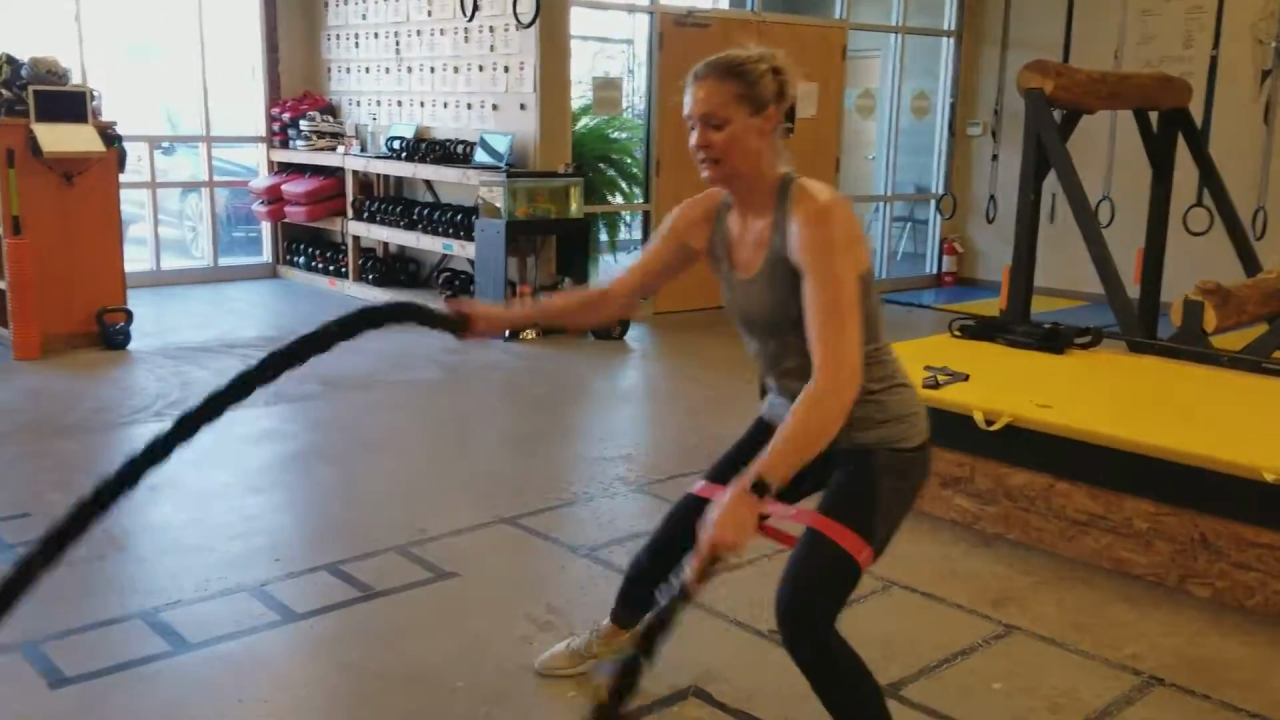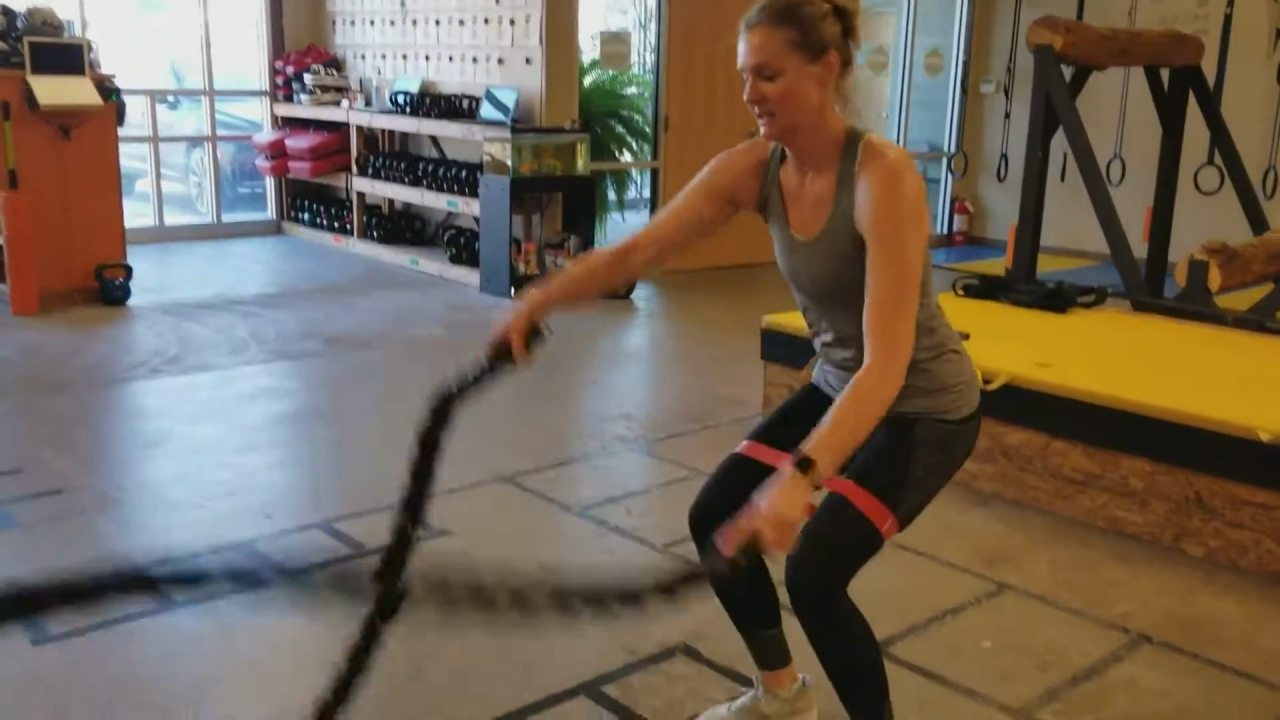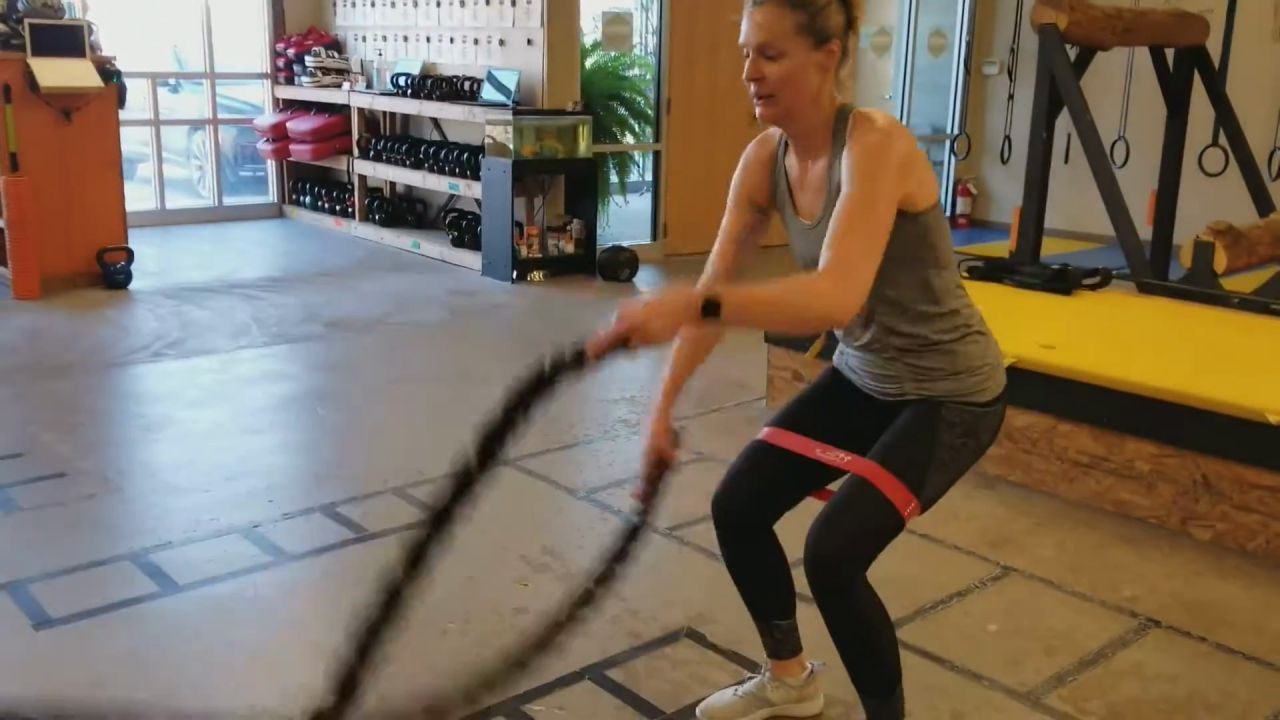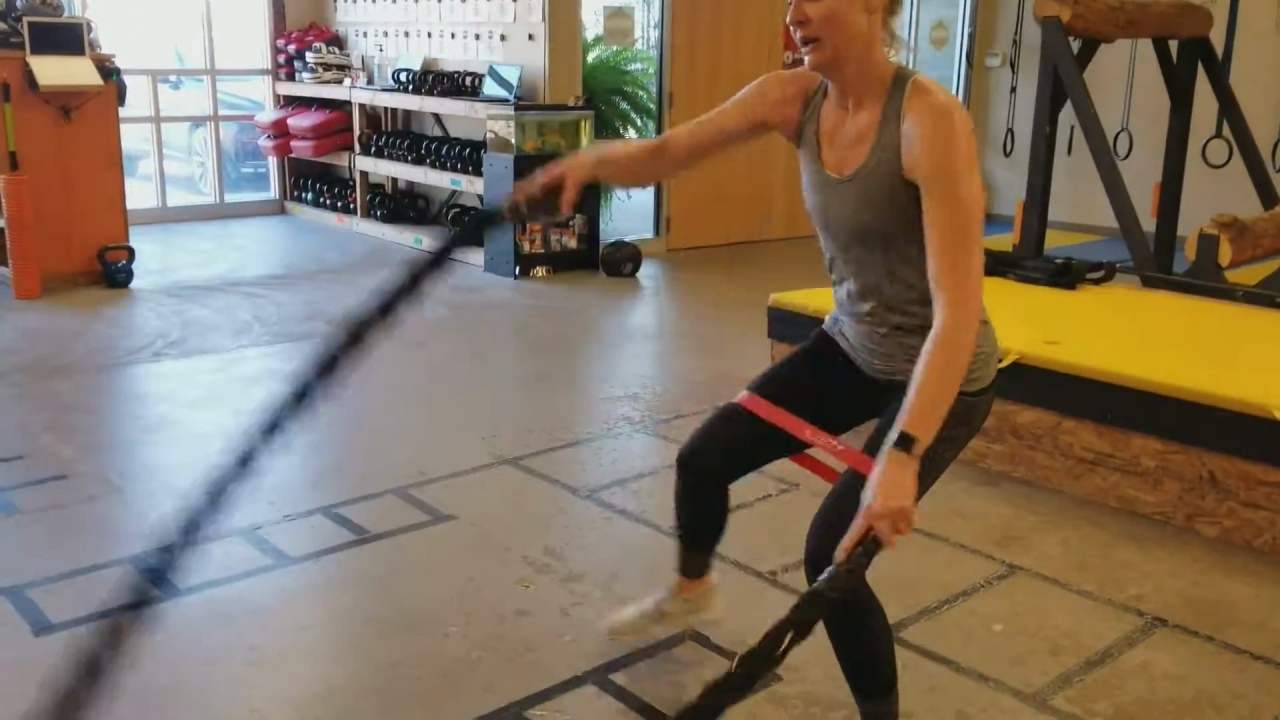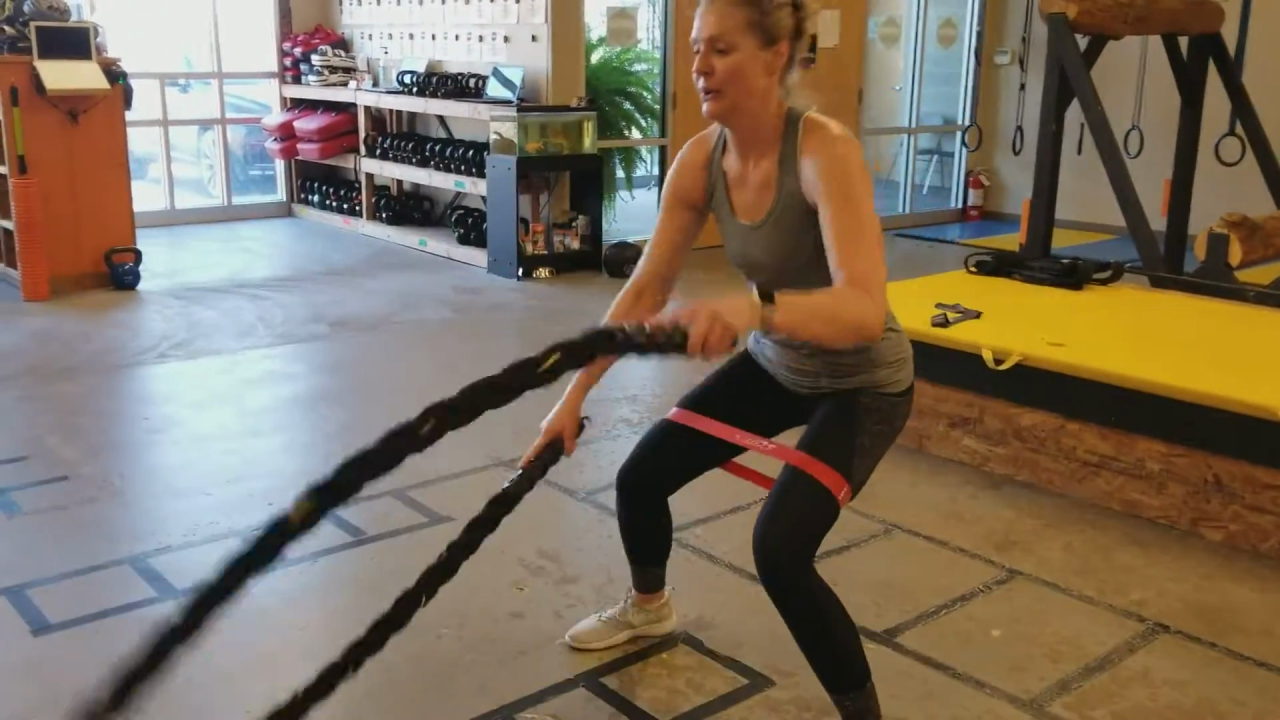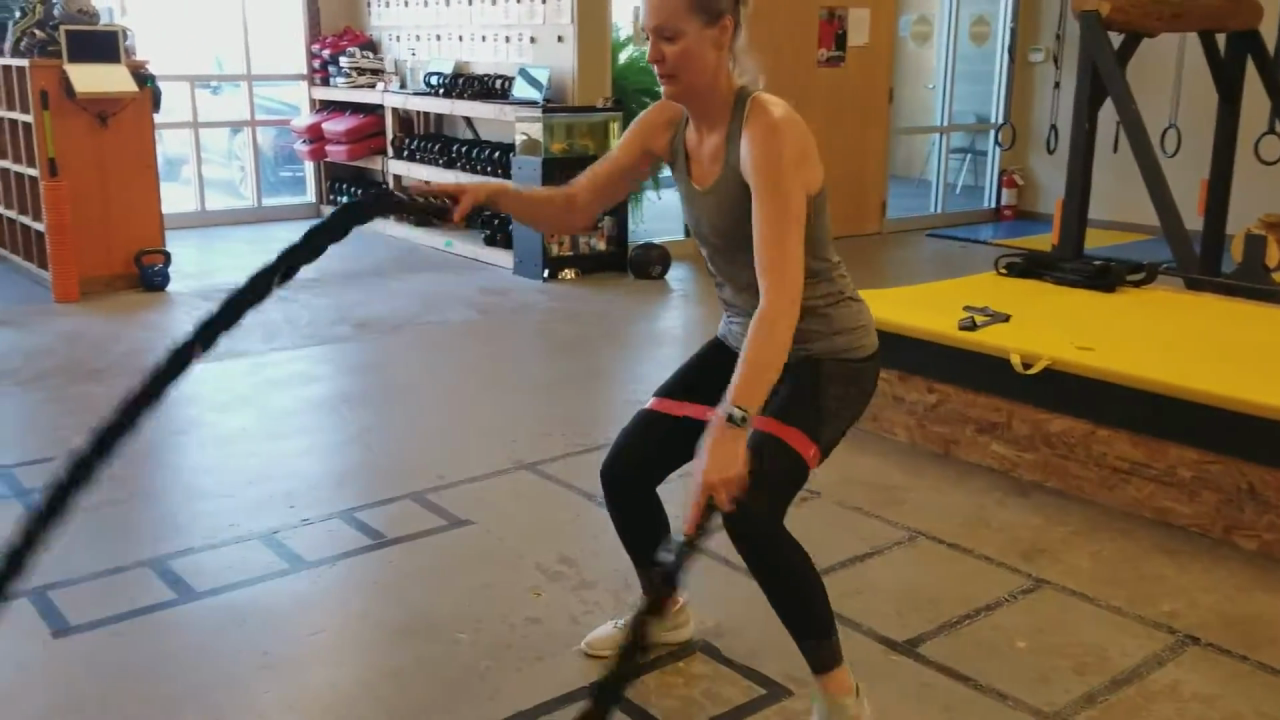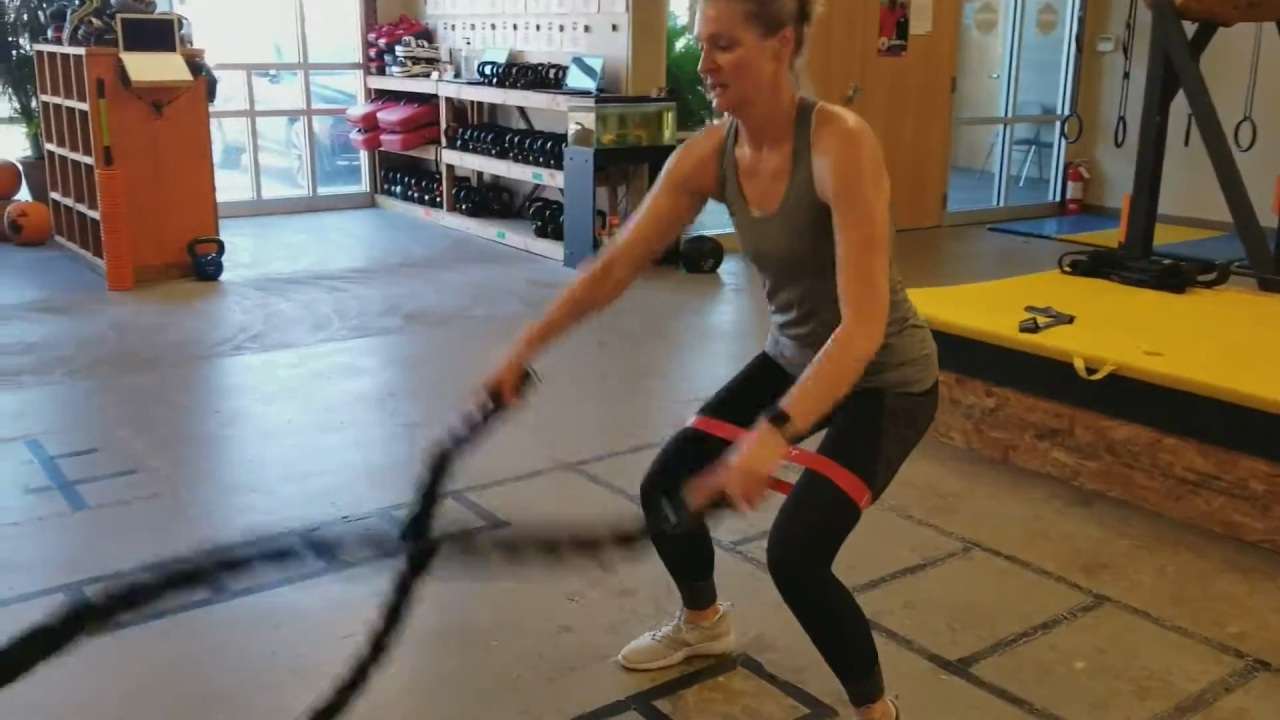
dt=0.4s
person 1, frame 1
left shoulder: (818, 217)
right shoulder: (702, 218)
left elbow: (838, 378)
right elbow: (613, 298)
left wrist: (750, 494)
right wrist: (509, 314)
left hip: (881, 438)
right hip: (789, 420)
left knee: (802, 612)
right knee: (672, 543)
right ankle: (615, 636)
person 1, frame 2
left shoulder: (885, 177)
right shoulder: (755, 165)
left elbow: (886, 363)
right elbow: (641, 250)
left wrist: (798, 485)
right wrist: (540, 299)
left hip: (926, 407)
right hip: (837, 384)
left knee: (814, 574)
right knee: (714, 517)
person 1, frame 3
left shoulder: (876, 147)
right shoulder: (766, 160)
left elbow: (833, 301)
right elbow: (717, 297)
left wrist: (696, 305)
right wrist: (664, 406)
left hip: (950, 389)
right hip: (860, 372)
left knee: (833, 553)
right knee: (737, 507)
person 1, frame 4
left shoulder: (933, 117)
right shoulder: (794, 96)
left elbow: (958, 306)
right elbow: (669, 152)
left wrist: (903, 454)
right wrist: (593, 161)
left hip: (941, 373)
right hip: (851, 343)
left knee: (831, 555)
right knee: (706, 455)
right ankle: (691, 590)
person 1, frame 5
left shoulder: (827, 152)
right shoulder: (702, 158)
left elbow: (861, 308)
right elbow: (645, 288)
left wrist: (756, 303)
right wrist: (573, 395)
left hip: (862, 378)
right hip: (773, 359)
left knee: (779, 550)
right knee: (639, 476)
right ankle: (649, 606)
person 1, frame 6
left shoulder: (771, 128)
right shoulder: (666, 121)
left elbow: (783, 298)
right elbow: (571, 210)
left wrist: (732, 426)
right wrist: (492, 191)
left hip: (827, 350)
right hip: (740, 339)
left knee: (748, 512)
right knee: (625, 471)
right ankle: (666, 615)
person 1, frame 7
left shoulder: (842, 144)
right shoulder: (711, 151)
left elbow: (863, 325)
right elbow: (616, 263)
left wrist: (772, 435)
right wrist: (525, 349)
left hip: (887, 379)
right hip: (792, 356)
left knee: (795, 553)
right knee: (665, 489)
right ankle: (702, 622)
